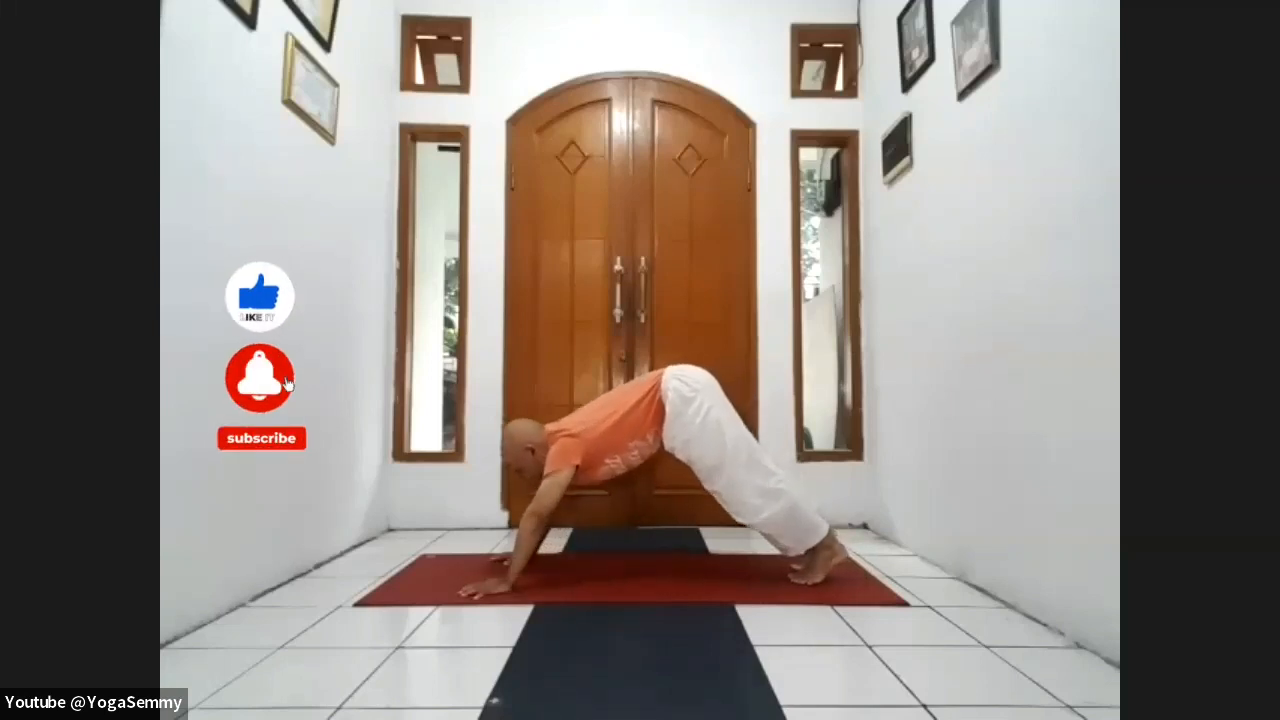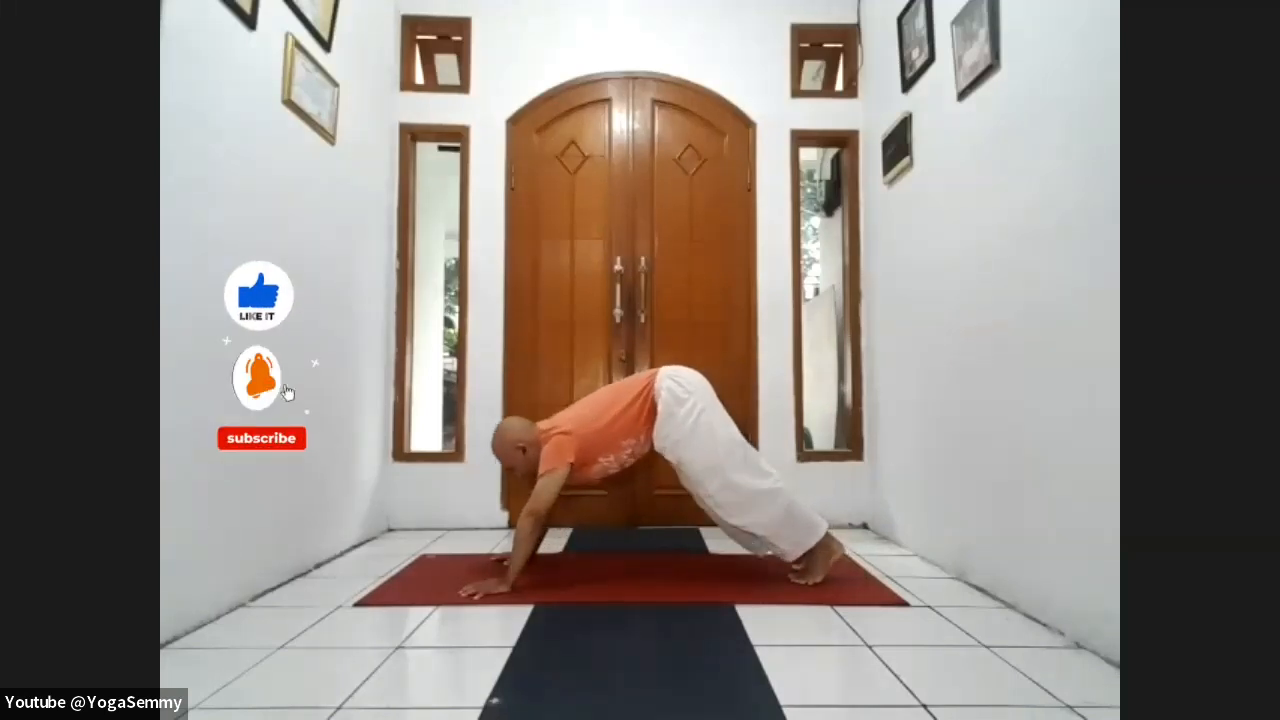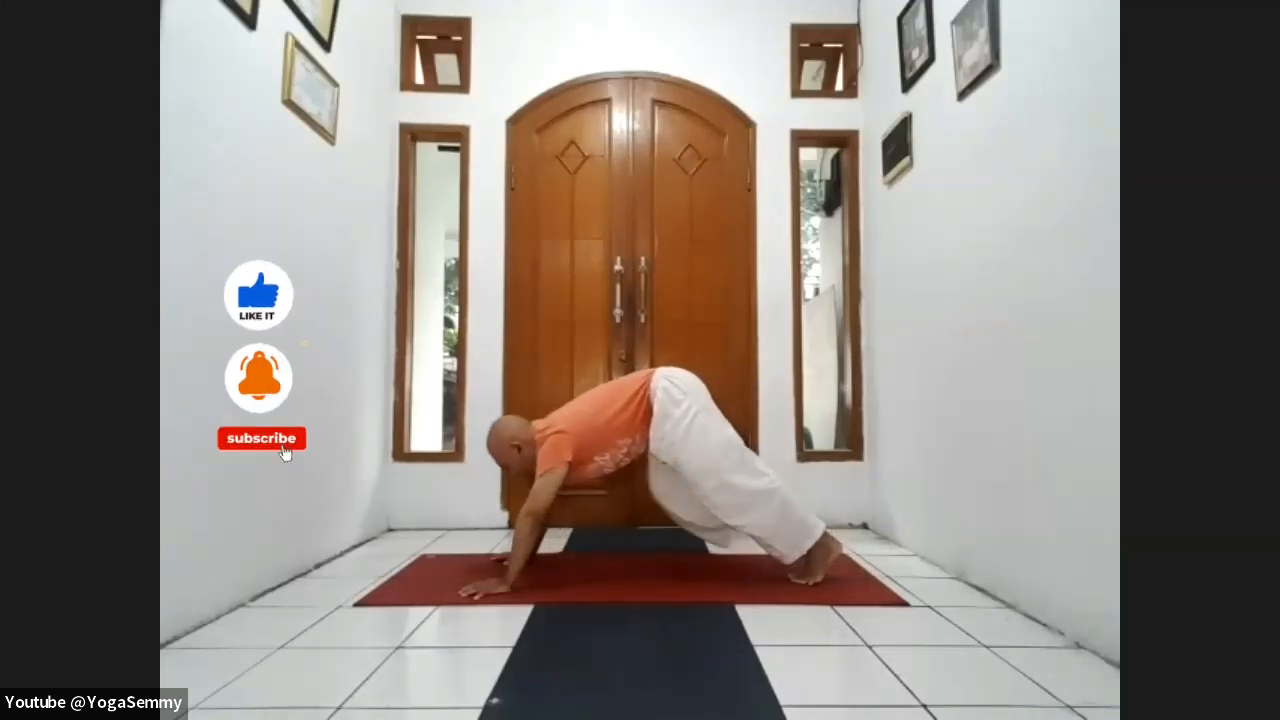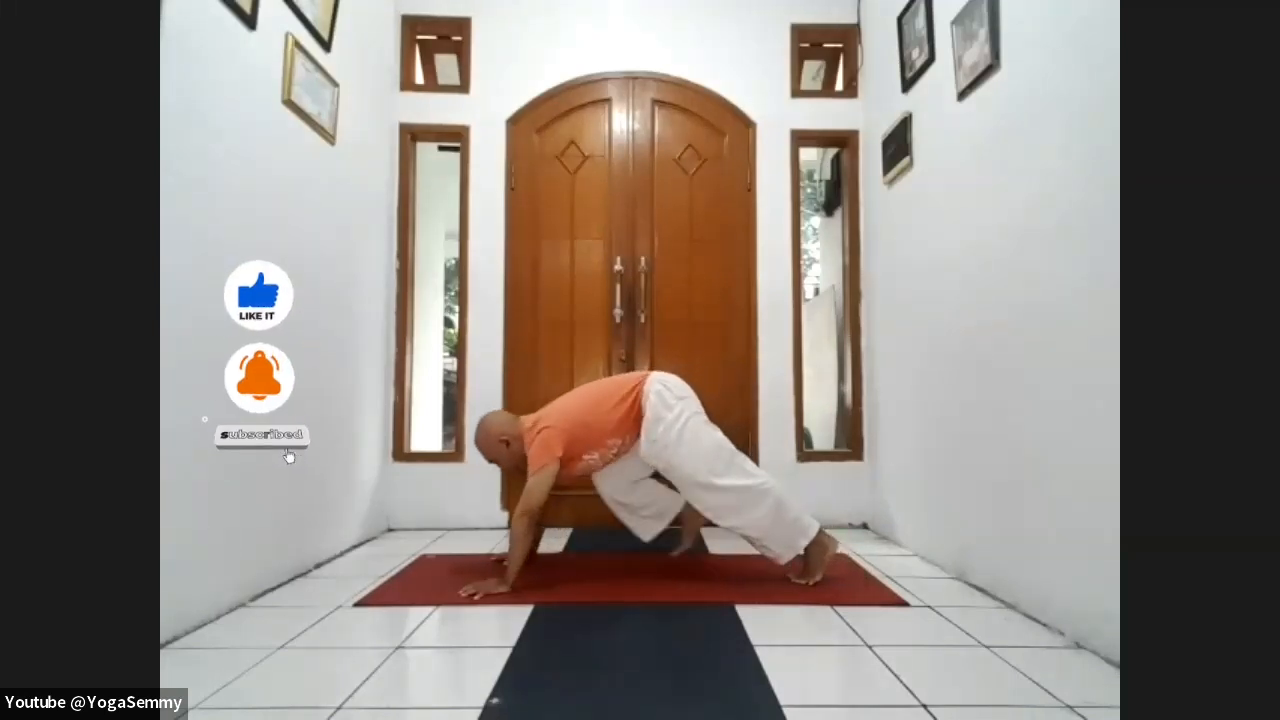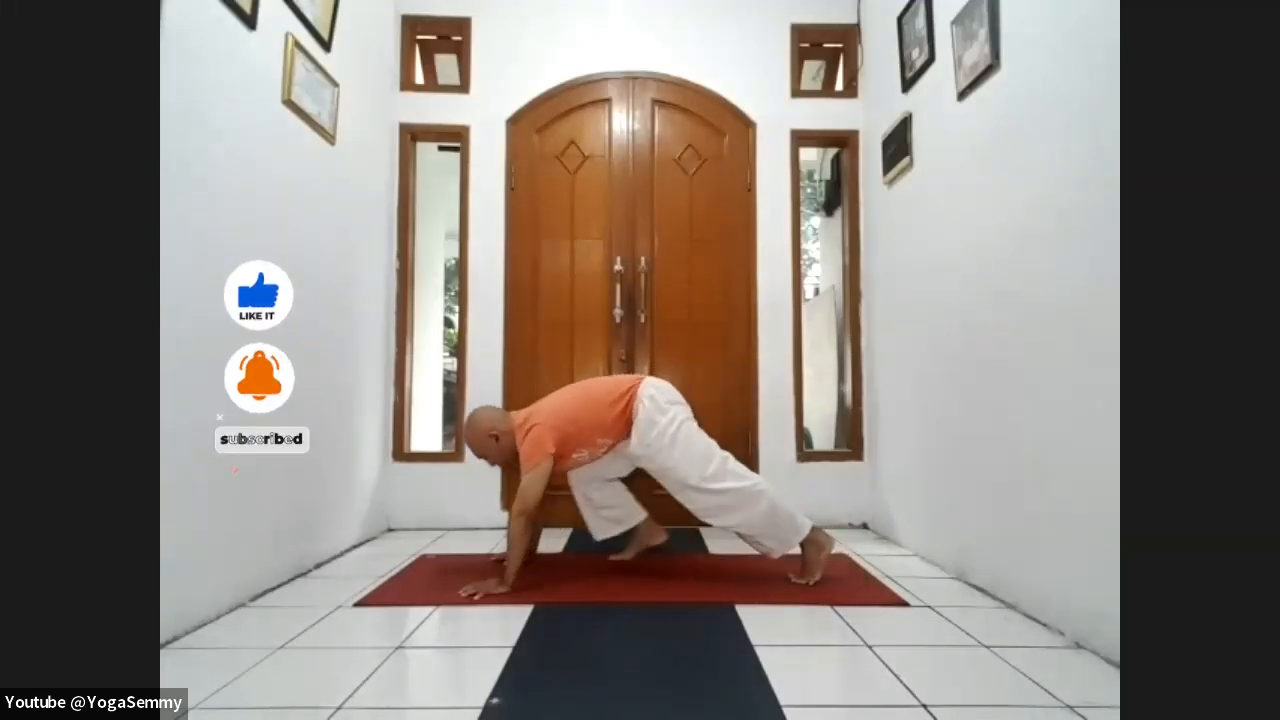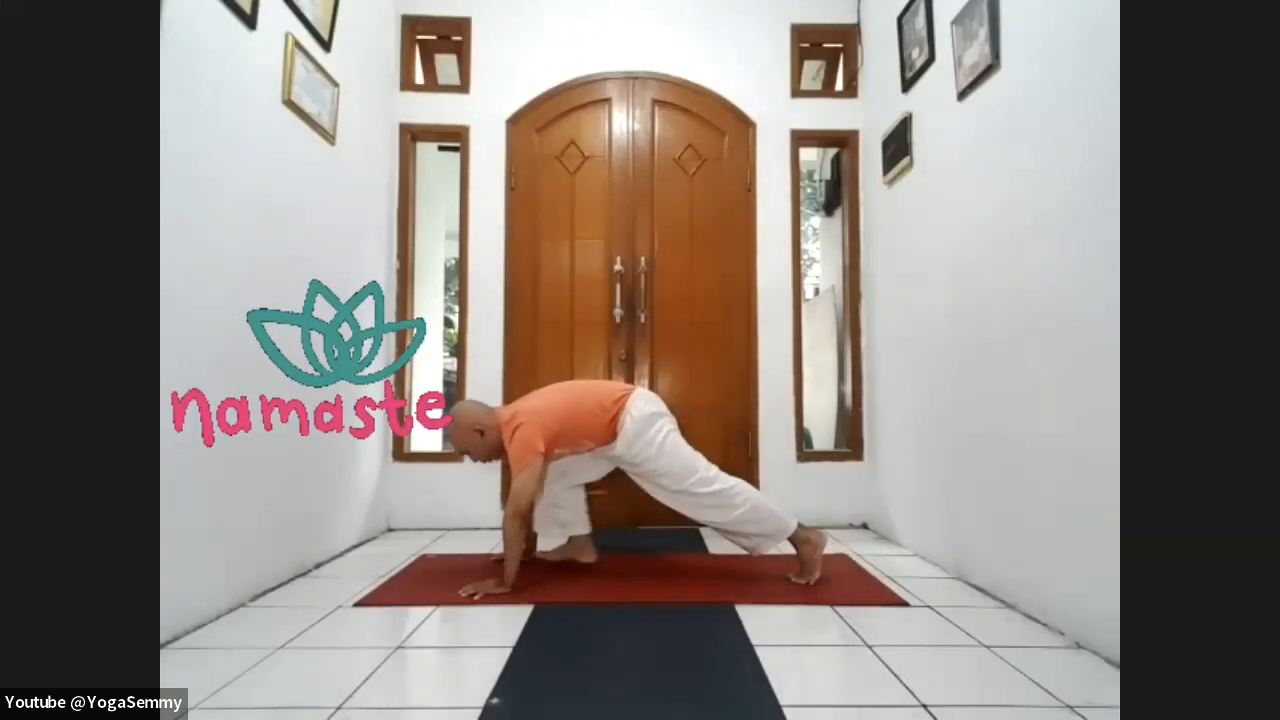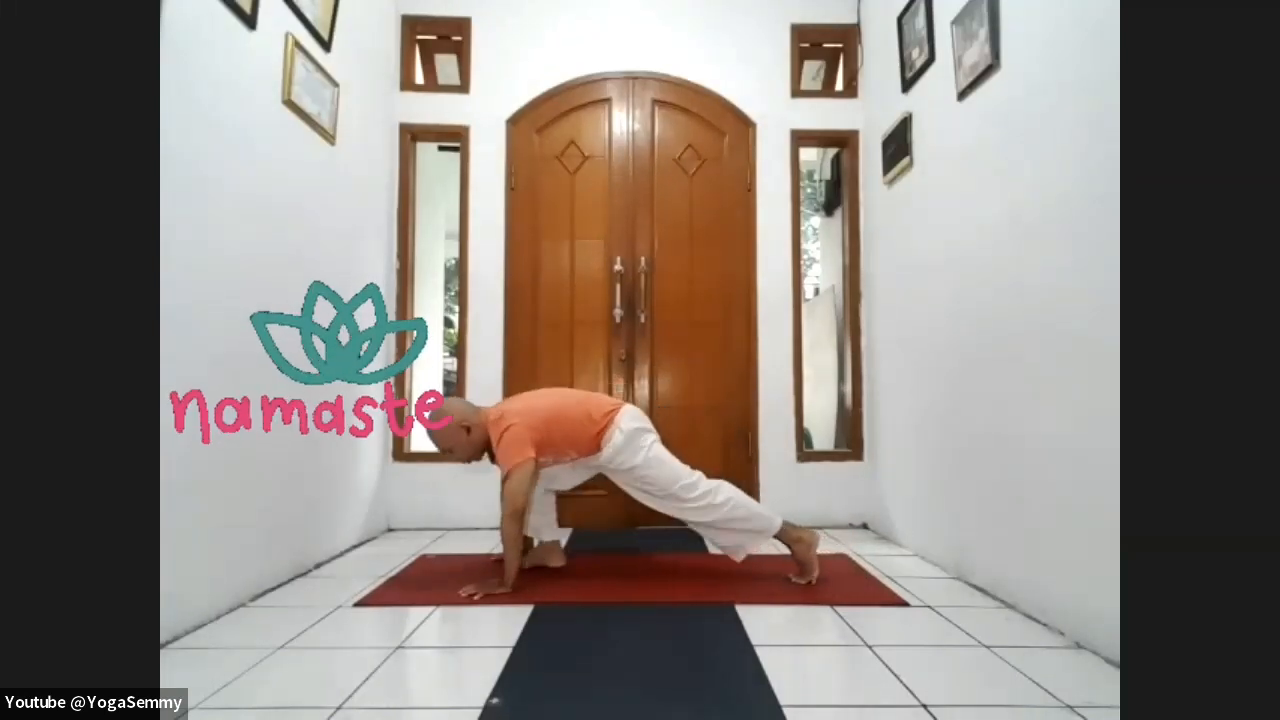
dt=0.4s
person 1, frame 1
left shoulder: (564, 447)
right shoulder: (559, 439)
left elbow: (536, 514)
right elbow: (543, 514)
left wrist: (506, 579)
right wrist: (523, 555)
left hip: (682, 396)
right hip: (678, 393)
left knee: (743, 481)
right knee: (741, 478)
left ankle: (823, 544)
right ankle: (812, 543)
person 1, frame 2
left shoulder: (557, 445)
right shoulder: (554, 437)
left elbow: (533, 514)
right elbow: (541, 513)
left wrist: (506, 580)
right wrist: (523, 556)
left hip: (674, 398)
right hip: (672, 395)
left knee: (734, 482)
right knee: (725, 481)
left ankle: (819, 544)
right ankle: (799, 545)
person 1, frame 3
left shoulder: (553, 442)
right shoulder: (548, 436)
left elbow: (531, 514)
right elbow: (539, 513)
left wrist: (506, 580)
right wrist: (524, 555)
left hip: (669, 398)
right hip: (666, 399)
left knee: (729, 480)
right knee: (671, 489)
left ankle: (818, 544)
person 1, frame 4
left shoulder: (542, 437)
right shoulder: (537, 430)
left elbow: (526, 512)
right elbow: (534, 509)
left wrist: (505, 579)
right wrist: (523, 554)
left hip: (660, 404)
right hip: (652, 405)
left knee: (721, 480)
right knee: (612, 481)
left ankle: (814, 542)
right ankle: (689, 515)
person 1, frame 5
left shoulder: (533, 434)
right shoulder: (528, 427)
left elbow: (522, 511)
right elbow: (529, 508)
left wrist: (505, 580)
right wrist: (525, 551)
left hip: (650, 409)
right hip: (637, 413)
left knee: (711, 481)
right knee: (585, 475)
left ankle: (810, 539)
right ankle: (645, 531)
person 1, frame 6
left shoulder: (520, 430)
right shoulder: (514, 419)
left elbow: (517, 511)
right elbow: (528, 496)
left wrist: (505, 581)
right wrist: (518, 551)
left hip: (634, 421)
right hip: (618, 421)
left knee: (701, 486)
right knee: (557, 472)
left ankle: (803, 538)
right ankle: (581, 544)
person 1, frame 7
left shoulder: (509, 431)
right shoulder: (498, 420)
left elbow: (513, 511)
right elbow: (518, 497)
left wrist: (505, 581)
right wrist: (517, 551)
left hip: (619, 436)
right hip: (597, 437)
left knee: (690, 492)
right knee: (536, 476)
left ankle: (796, 538)
right ankle: (549, 548)
